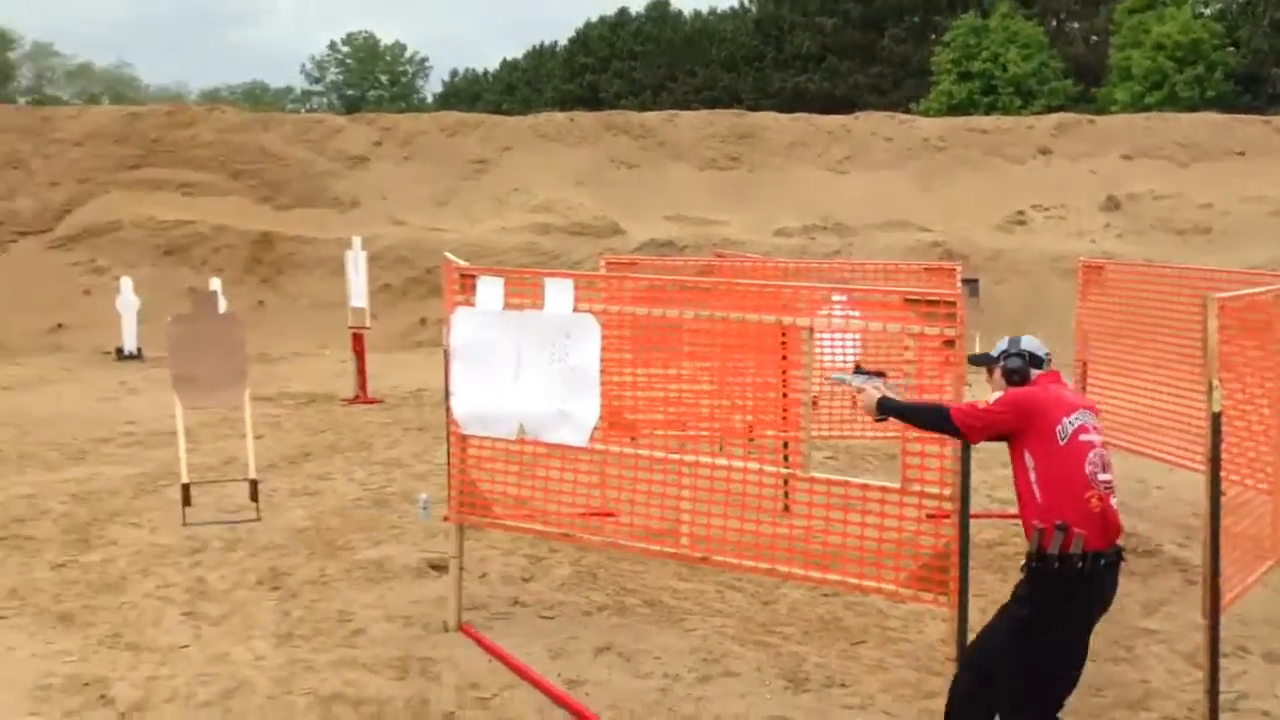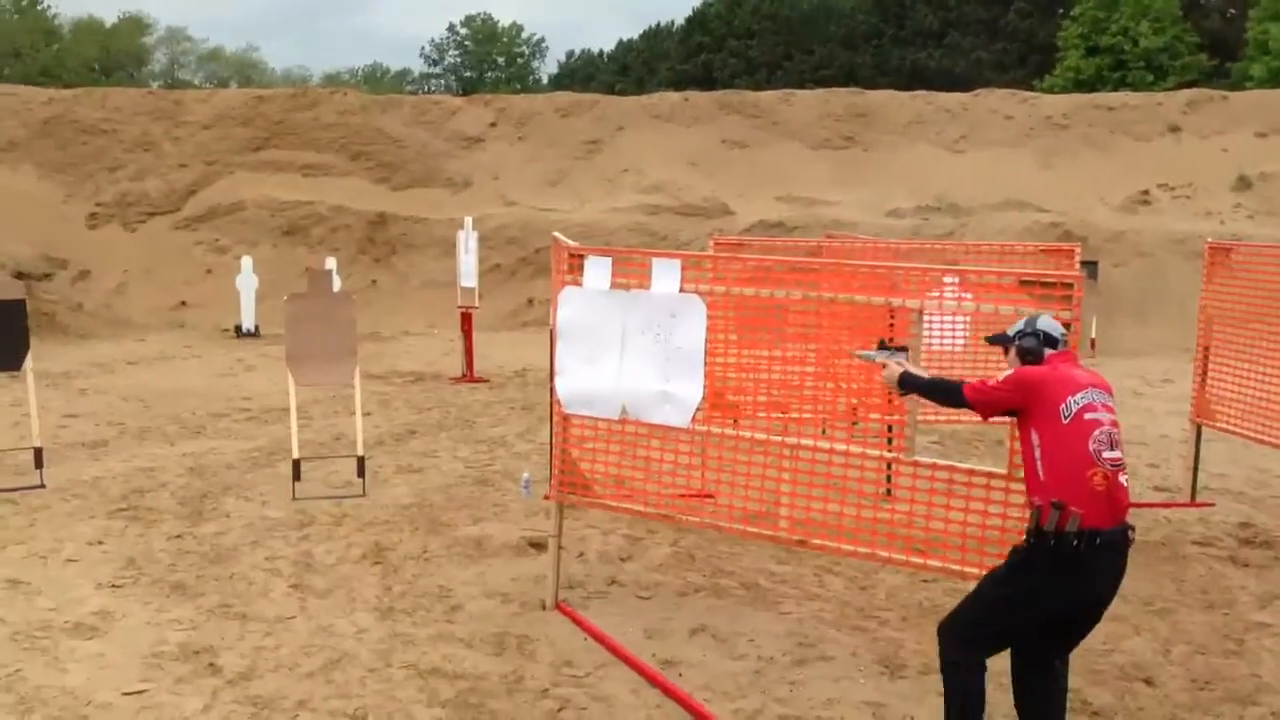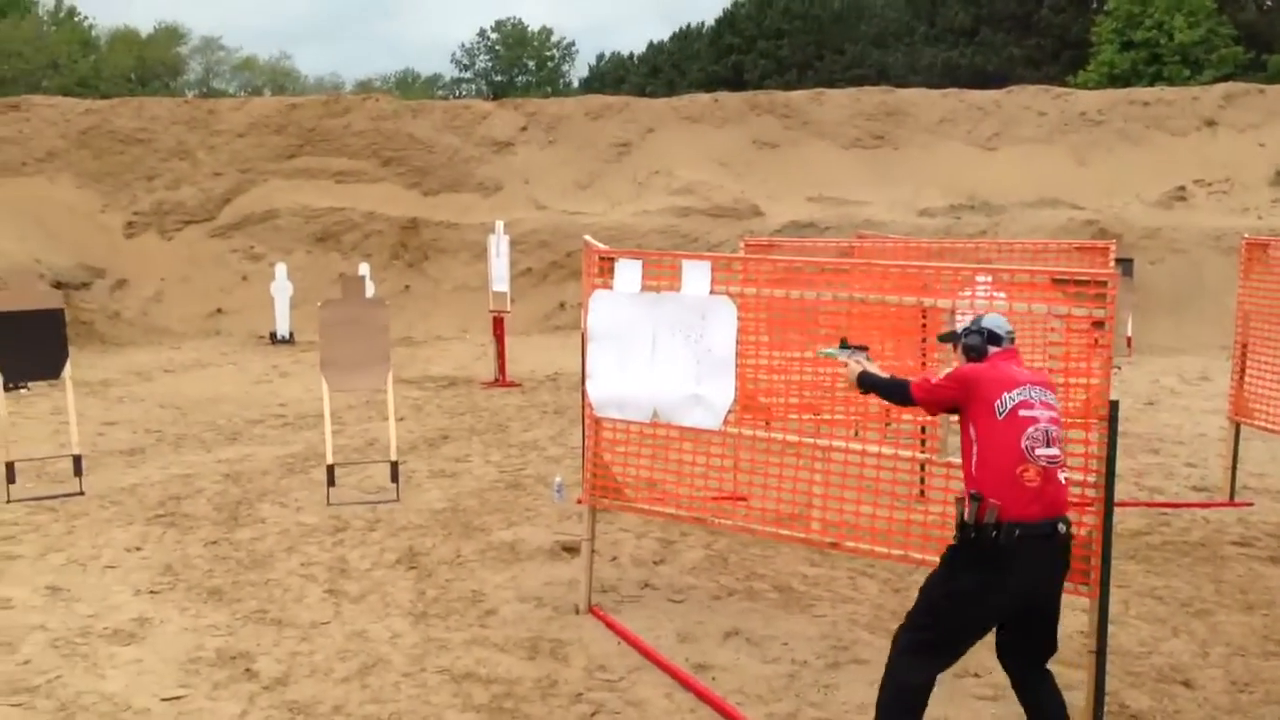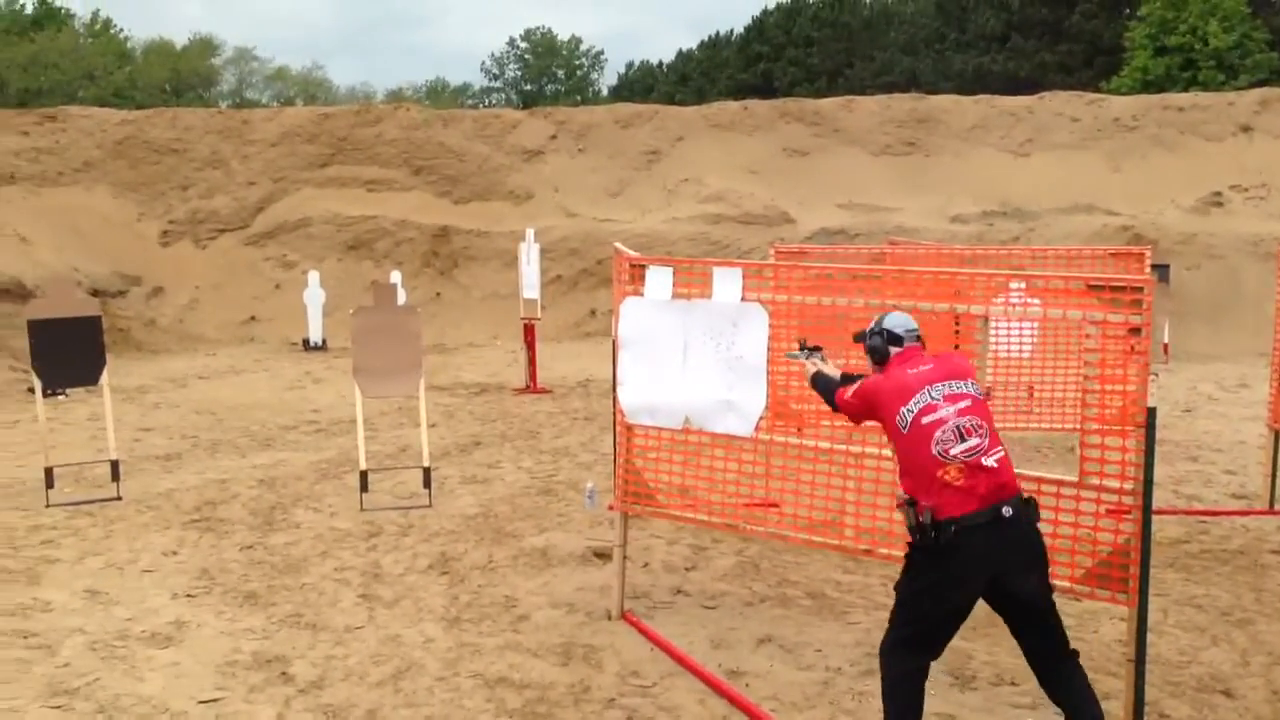
dt=0.4s
person 1, frame 1
left shoulder: (1026, 402)
right shoulder: (1076, 404)
left elbow: (948, 421)
right elbow: (966, 421)
left wrist: (884, 405)
right wrist: (898, 403)
left hip: (1064, 575)
right hip: (1094, 568)
right knee: (981, 668)
person 1, frame 2
left shoulder: (1035, 380)
right shoulder: (1095, 384)
left elbow: (962, 396)
right elbow: (993, 399)
left wrist: (905, 379)
right wrist: (919, 377)
left hip: (1062, 551)
right hip: (1109, 552)
left knee: (959, 637)
right knee: (1040, 655)
person 1, frame 3
left shoulder: (974, 377)
right shoulder: (1042, 383)
left elbow: (908, 394)
left wrist: (863, 377)
right wrist: (879, 374)
left hip: (994, 545)
right hip: (1050, 546)
left knee: (915, 651)
right knee: (1025, 659)
person 1, frame 4
left shoulder: (879, 387)
right shoulder: (958, 365)
left elbow: (837, 398)
left wrist: (818, 375)
right wrist: (839, 373)
left hip: (950, 541)
right hip: (1011, 526)
left knee: (903, 654)
right knee: (1049, 650)
